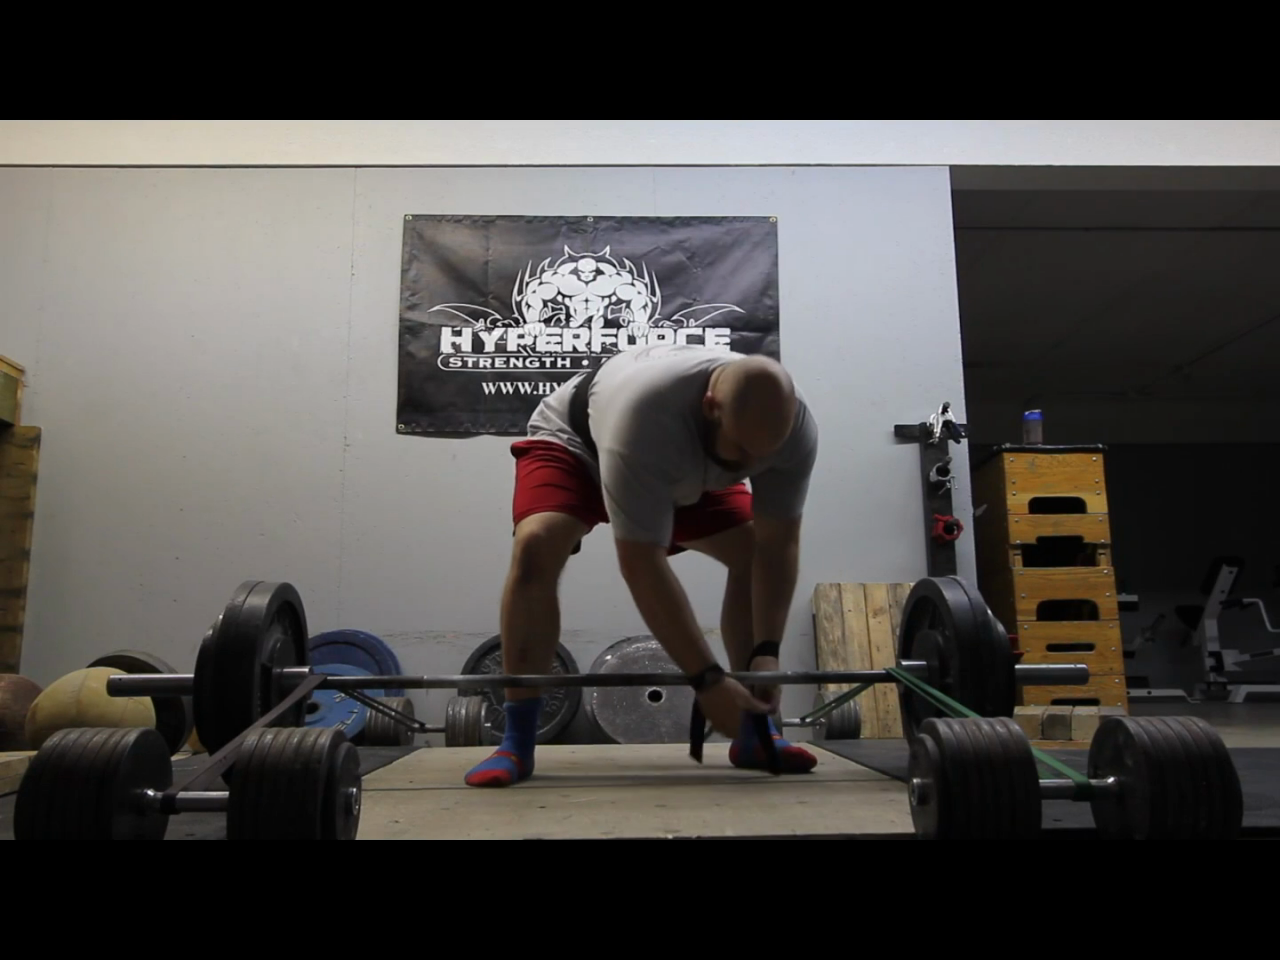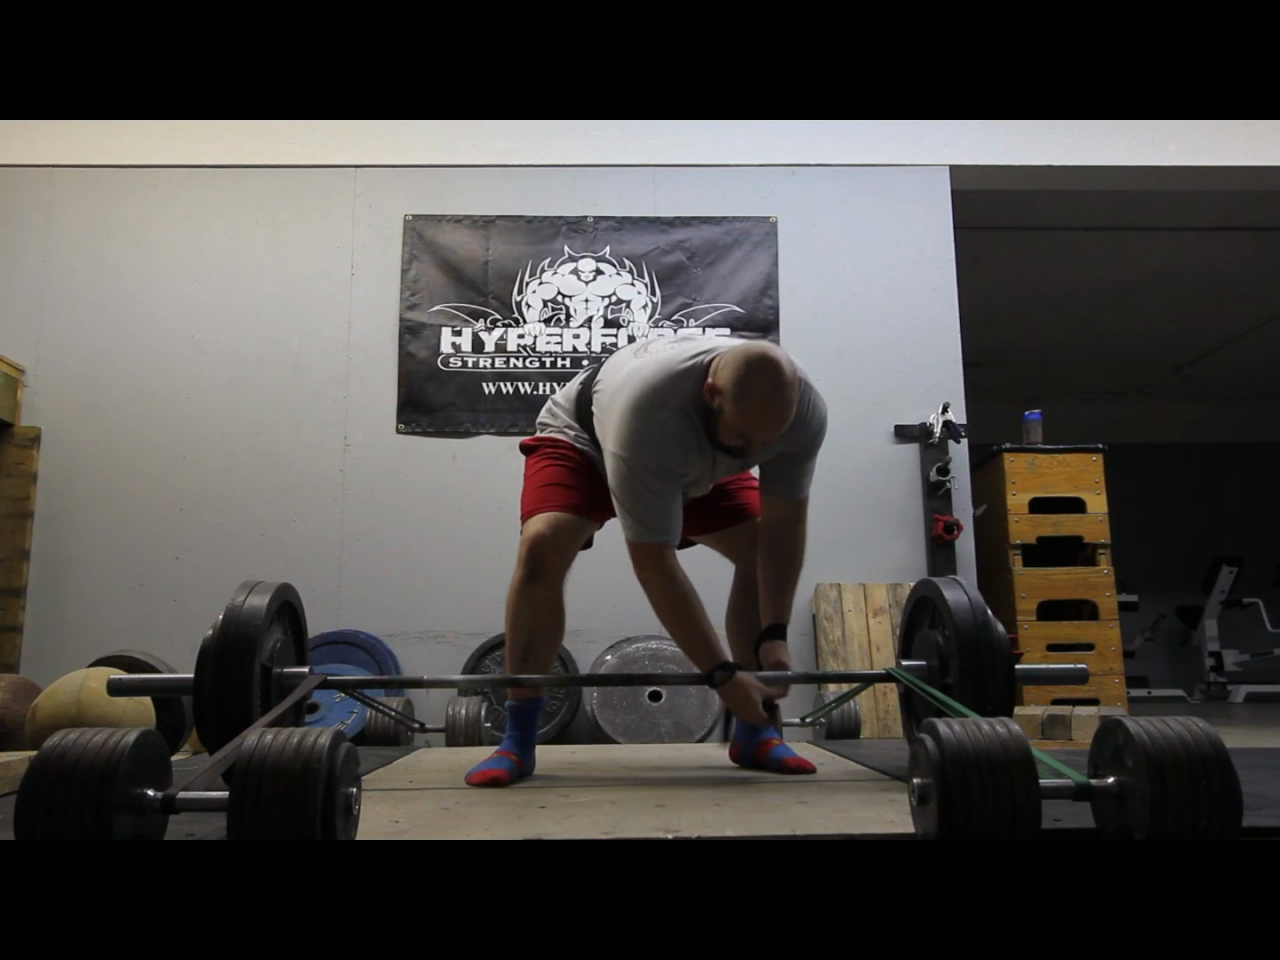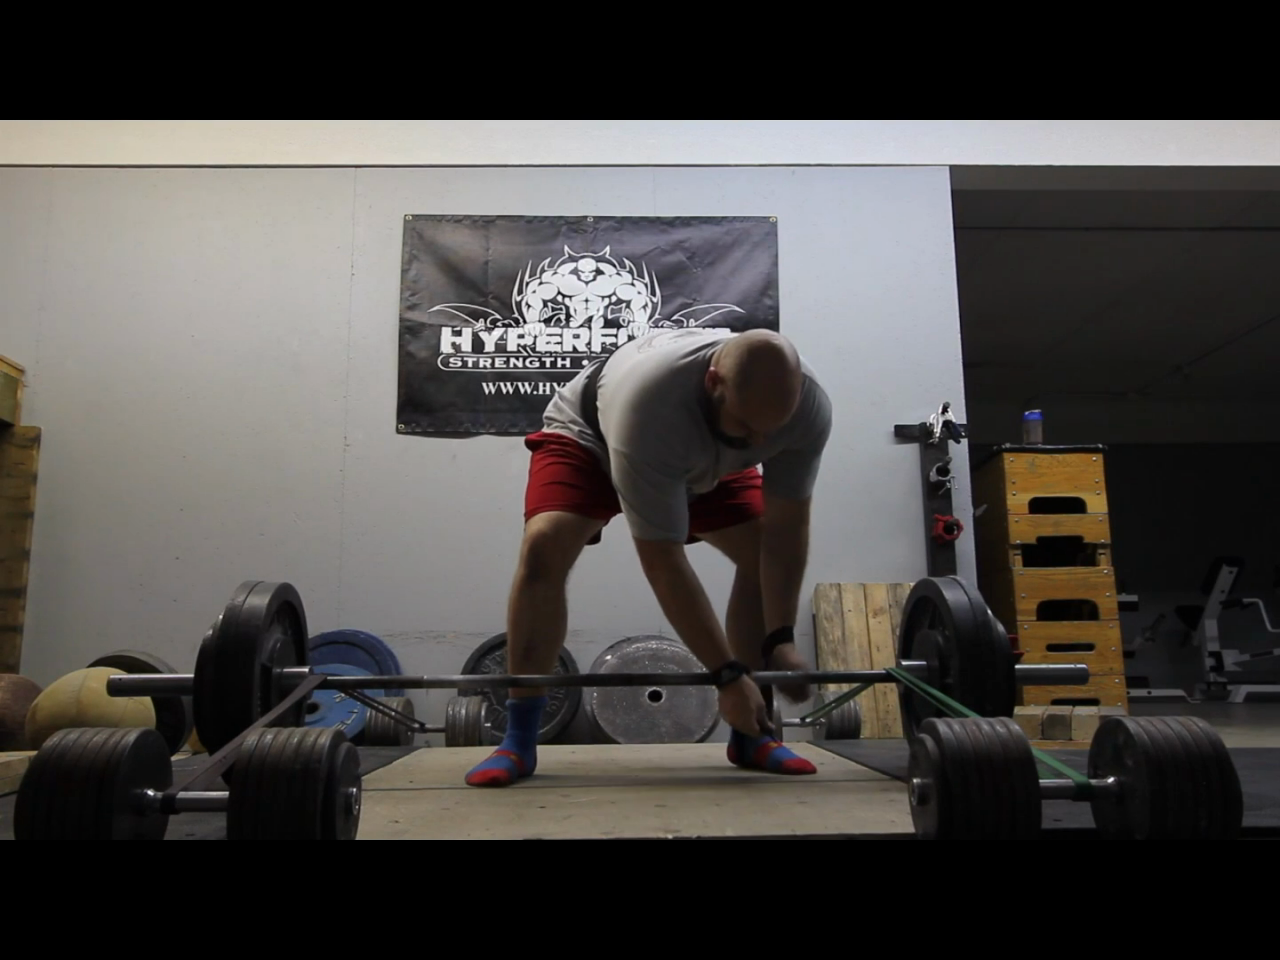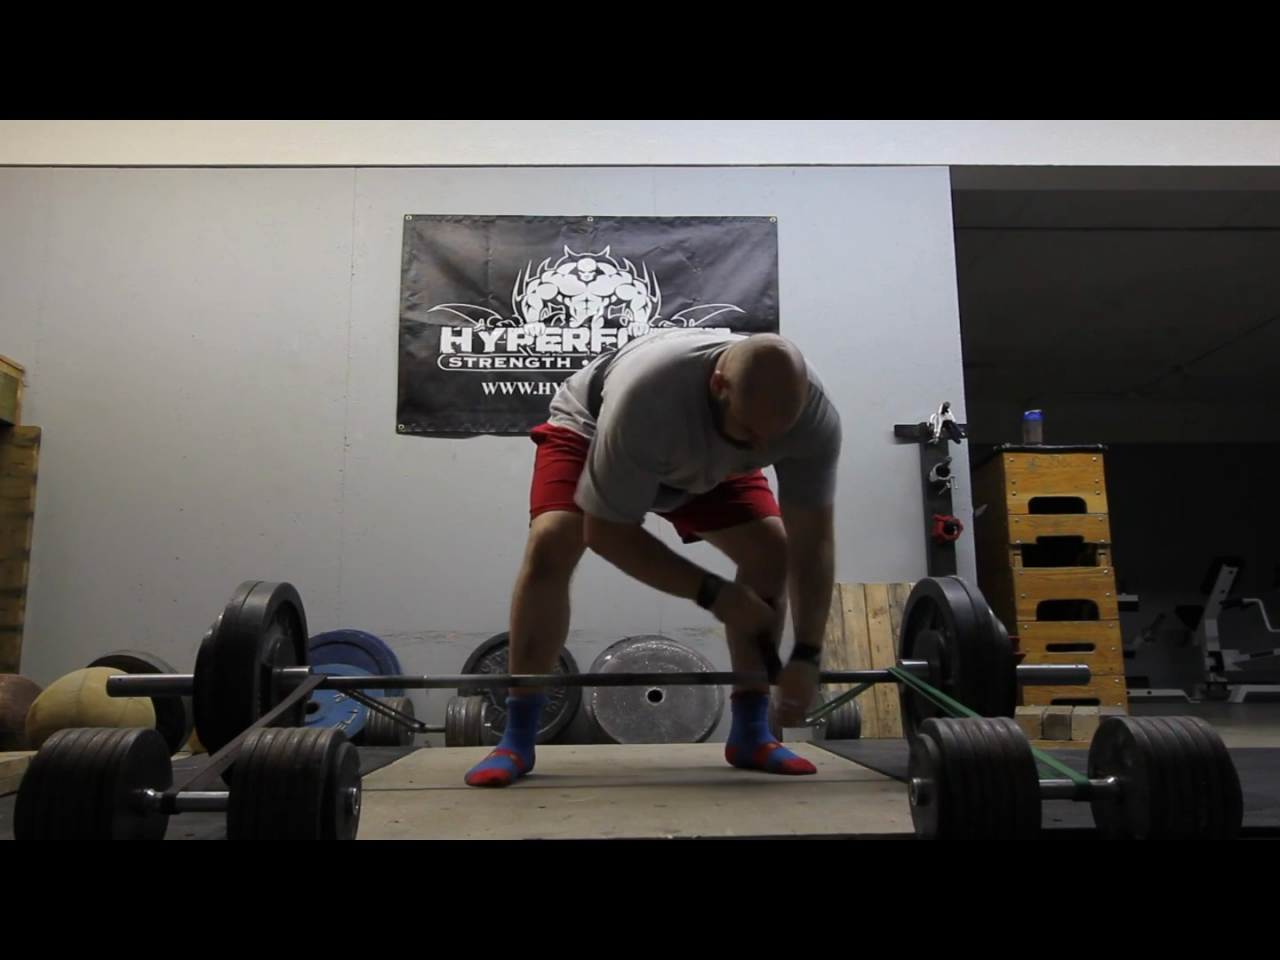
dt=0.3s
person 1, frame 1
left shoulder: (794, 428)
right shoulder: (646, 415)
left elbow: (777, 545)
right elbow: (642, 563)
left wrist: (767, 653)
right wrist: (708, 679)
right hip: (574, 441)
left knee: (753, 553)
right knee: (536, 546)
left ankle: (751, 735)
right ankle: (517, 742)
person 1, frame 2
left shoulder: (803, 410)
right shoulder: (648, 412)
left elbow: (784, 527)
right elbow: (654, 562)
left wrist: (774, 635)
right wrist: (723, 675)
right hip: (581, 438)
left knee: (761, 548)
right knee: (542, 546)
left ankle: (754, 733)
right ankle: (518, 741)
person 1, frame 3
left shoulder: (807, 404)
right shoulder: (651, 406)
left elbow: (784, 528)
right elbow: (663, 560)
left wrist: (782, 639)
right wrist: (728, 677)
right hip: (589, 434)
left knee: (762, 552)
right knee: (544, 546)
left ankle: (752, 735)
right ankle: (518, 740)
person 1, frame 4
left shoulder: (813, 414)
right shoulder: (650, 398)
left elbow: (812, 539)
right elbow: (605, 532)
left wrist: (805, 658)
right wrist: (714, 595)
right hip: (591, 426)
left knee: (771, 548)
right knee: (550, 545)
left ankle: (750, 732)
right ankle: (517, 738)
